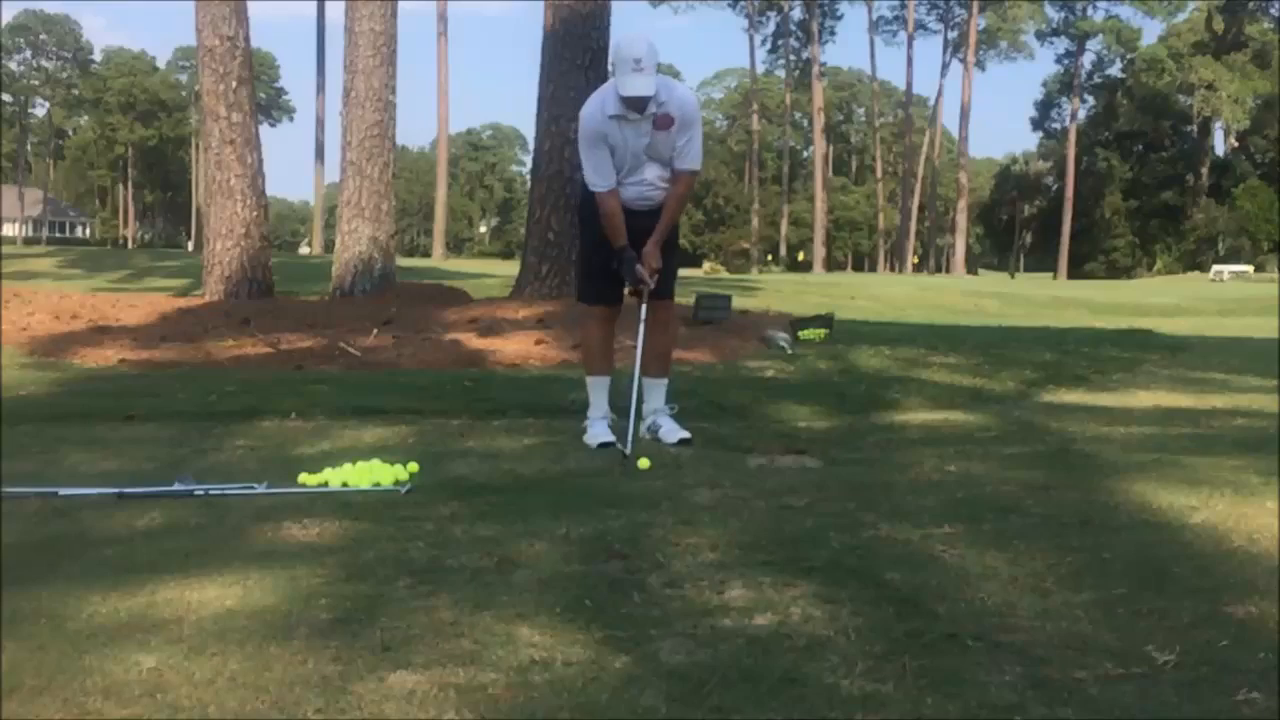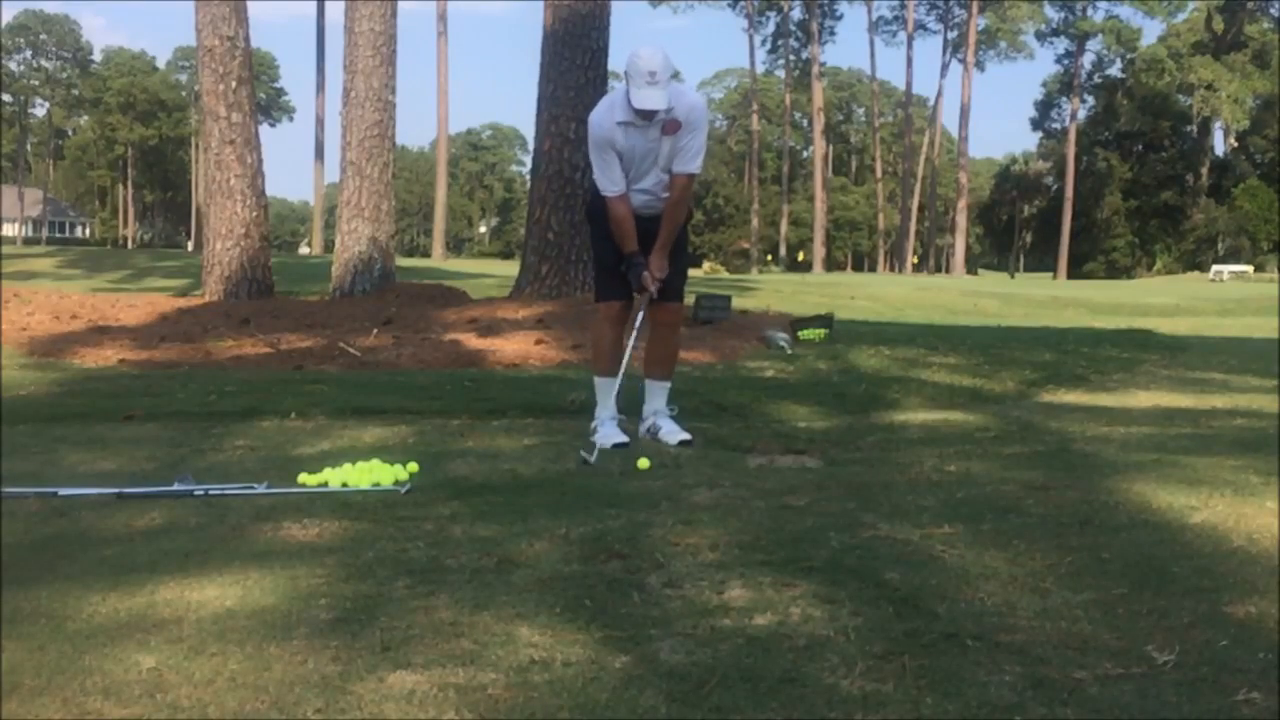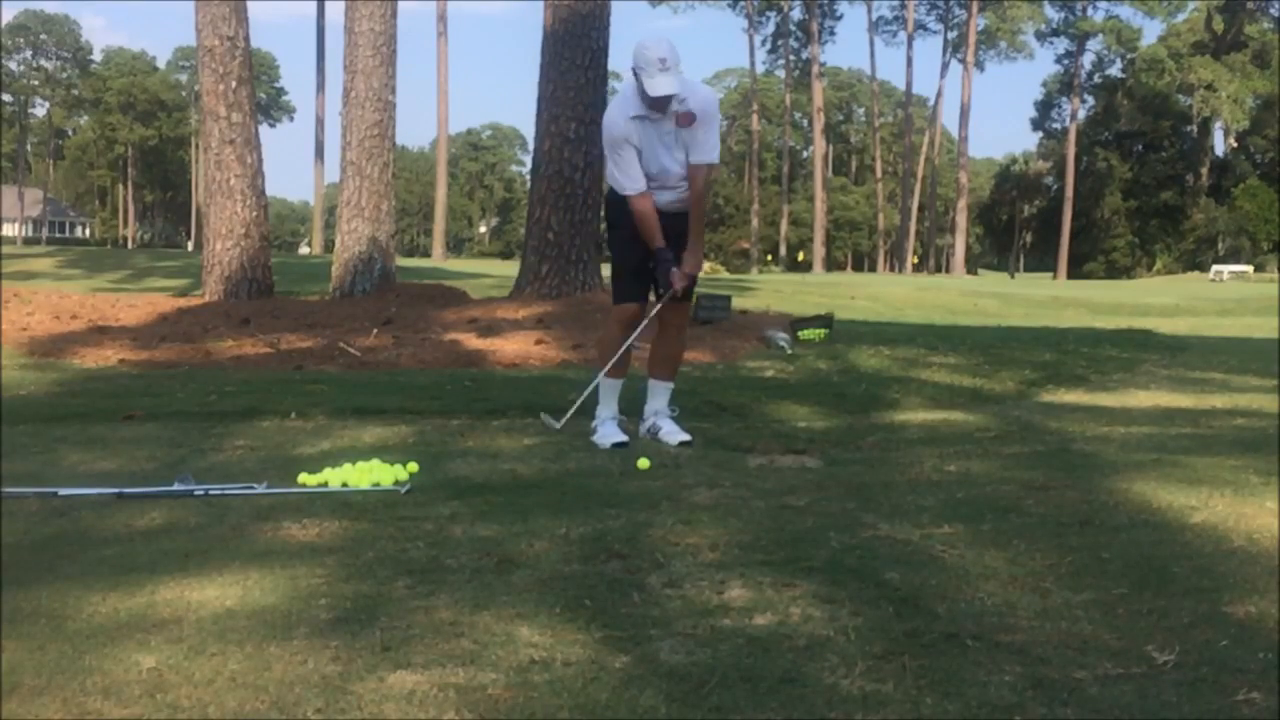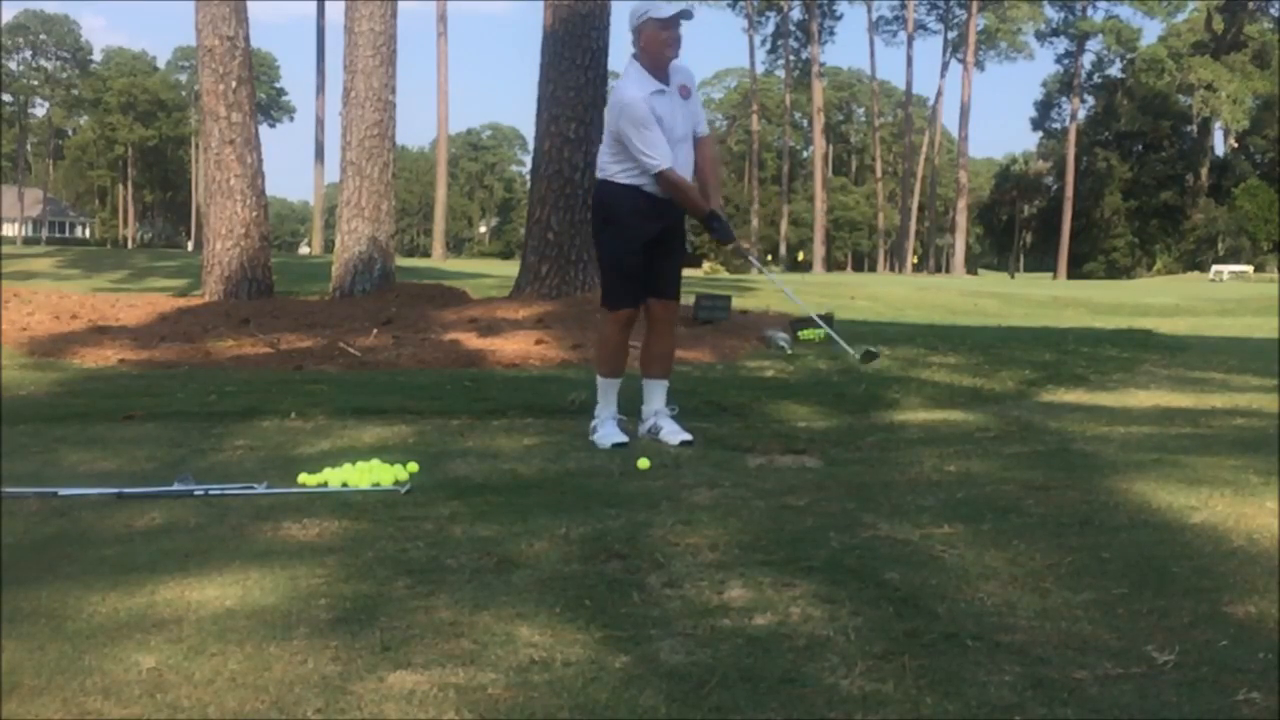
dt=0.7s
person 1, frame 1
left shoulder: (683, 102)
right shoulder: (594, 114)
left elbow: (684, 179)
right elbow: (605, 193)
left wrist: (655, 245)
right wrist: (624, 255)
left hip: (660, 211)
right hip: (605, 211)
left knee: (661, 309)
right knee: (600, 310)
left ankle: (655, 413)
right ankle: (598, 415)
person 1, frame 2
left shoulder: (691, 107)
right shoulder: (603, 120)
left elbow: (681, 186)
right elbow: (615, 197)
left wrist: (660, 254)
right wrist: (634, 262)
left hip: (667, 215)
right hip: (614, 215)
left knee: (669, 313)
right knee: (612, 309)
left ankle: (655, 413)
right ankle: (605, 416)
person 1, frame 3
left shoulder: (702, 100)
right shoulder: (619, 118)
left elbow: (701, 178)
right elbow: (637, 196)
left wrist: (693, 250)
right wrist: (662, 257)
left hip: (683, 214)
right hip: (633, 215)
left knee: (676, 314)
right knee: (628, 311)
left ankle: (657, 414)
right ankle: (606, 416)
person 1, frame 4
left shoulder: (683, 79)
right shoulder: (632, 97)
left elbow: (703, 142)
right elbow: (663, 173)
left wrist: (715, 203)
right wrist: (707, 215)
left hip: (669, 208)
right hip: (625, 205)
left knee: (666, 310)
right knee: (623, 311)
left ankle: (655, 413)
right ankle: (604, 417)
